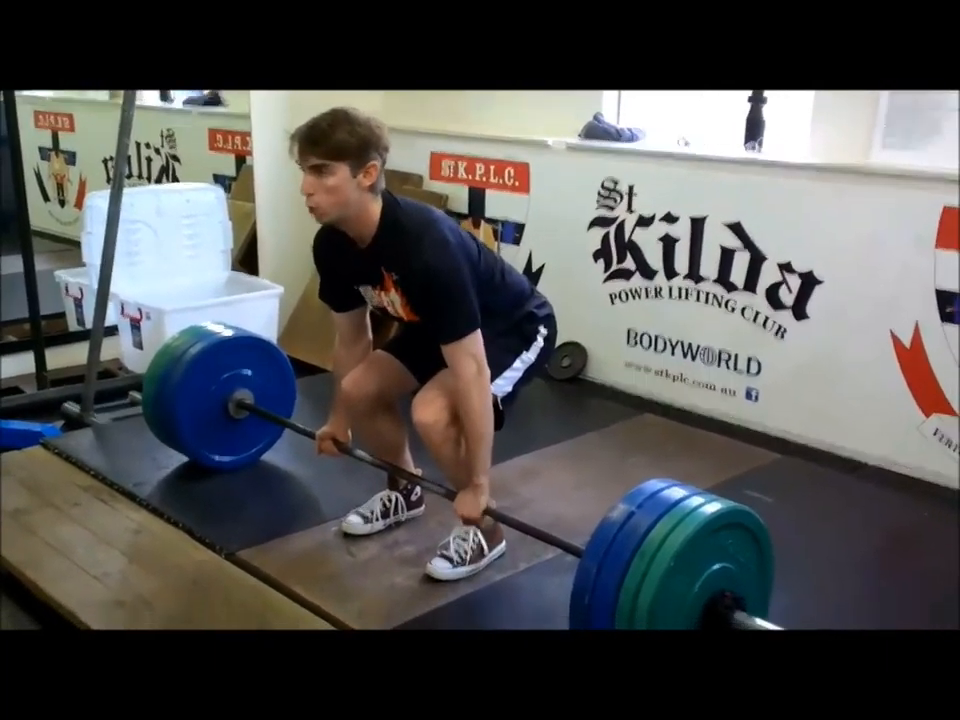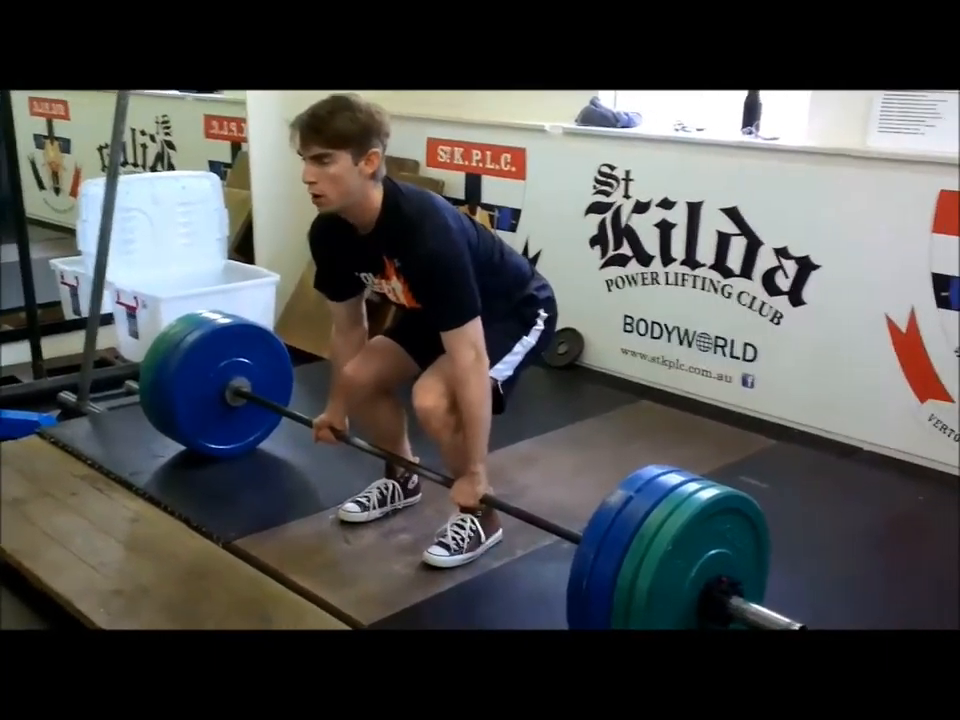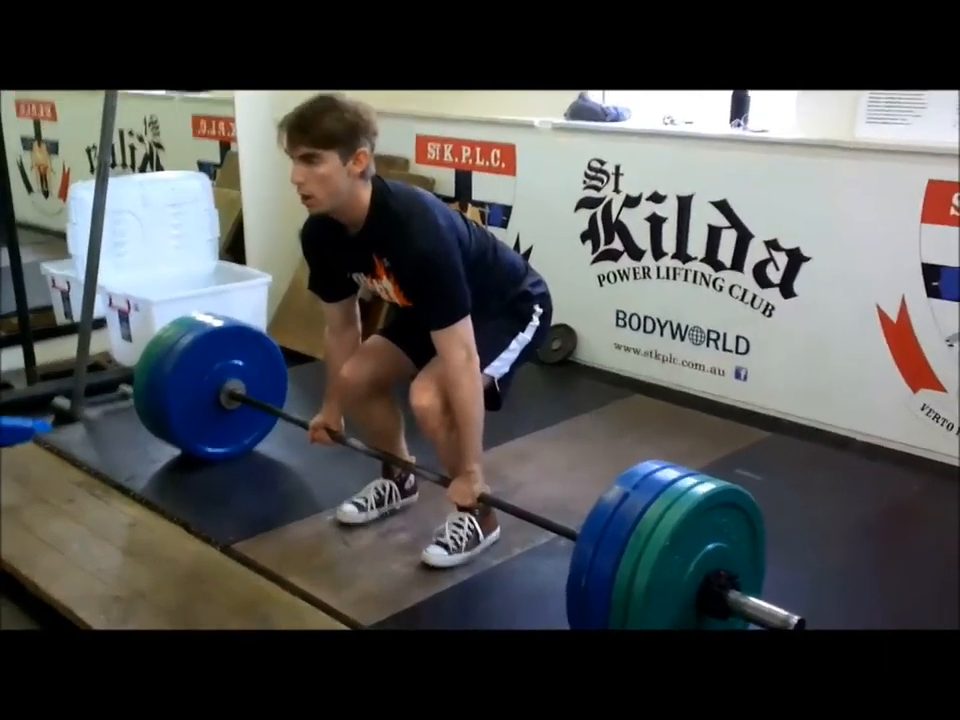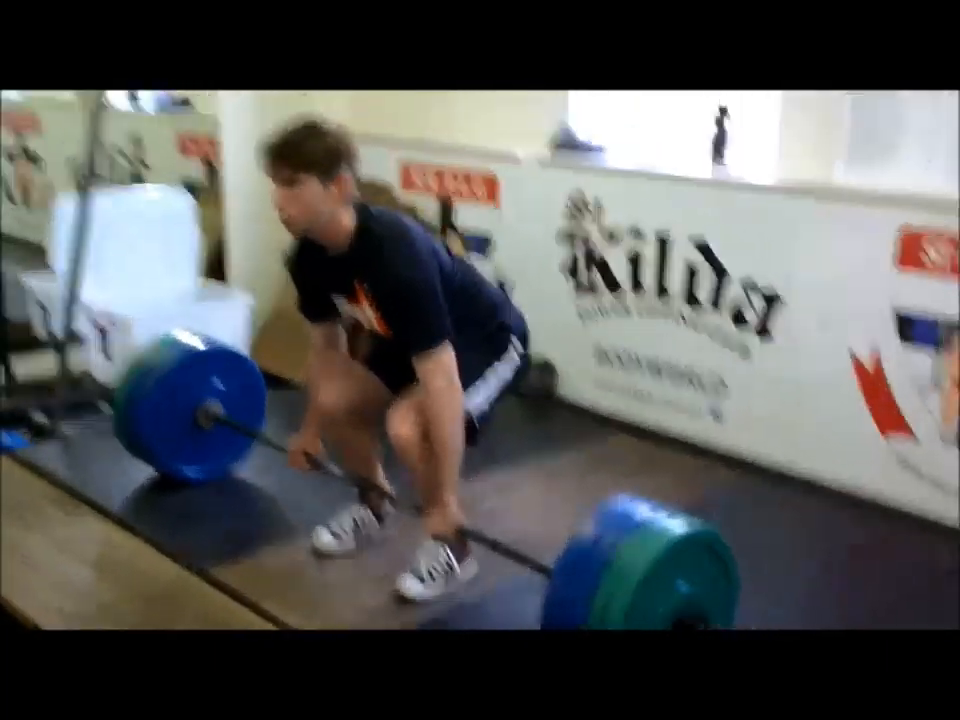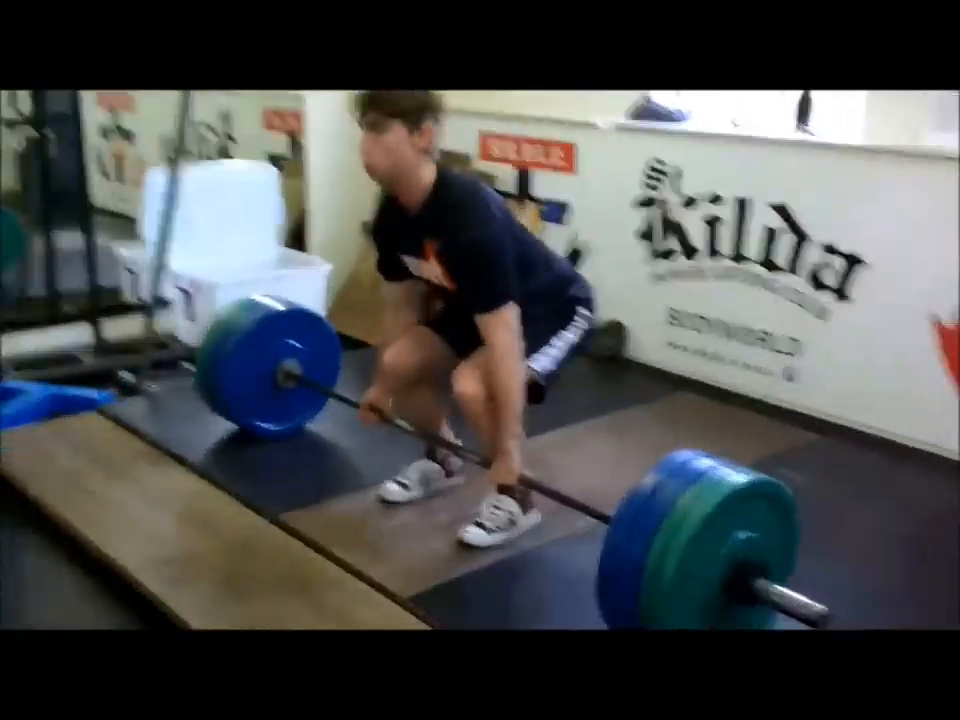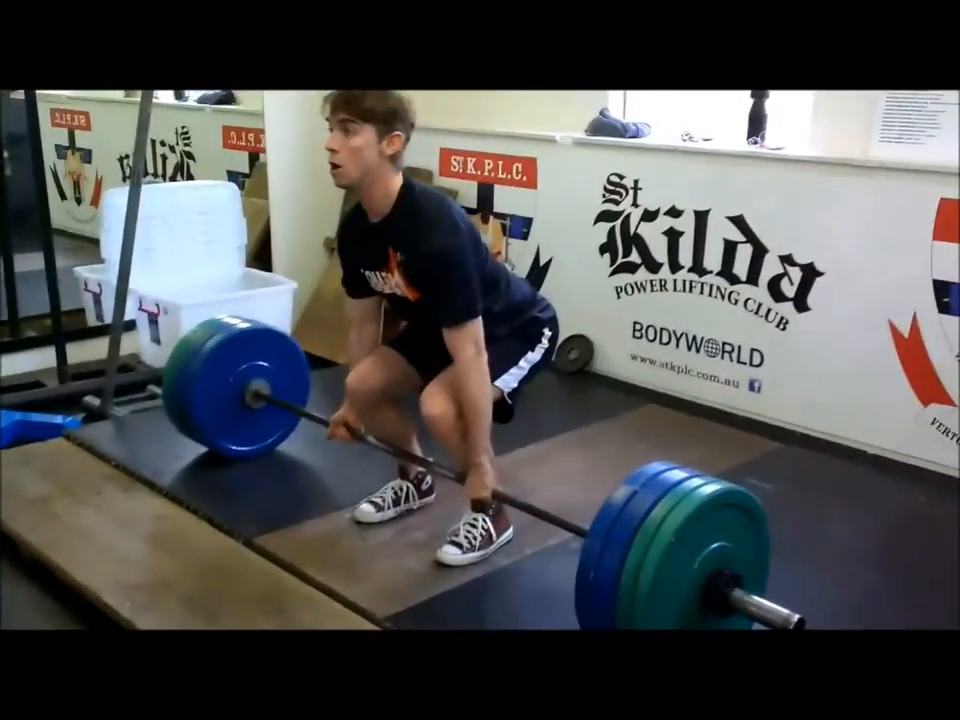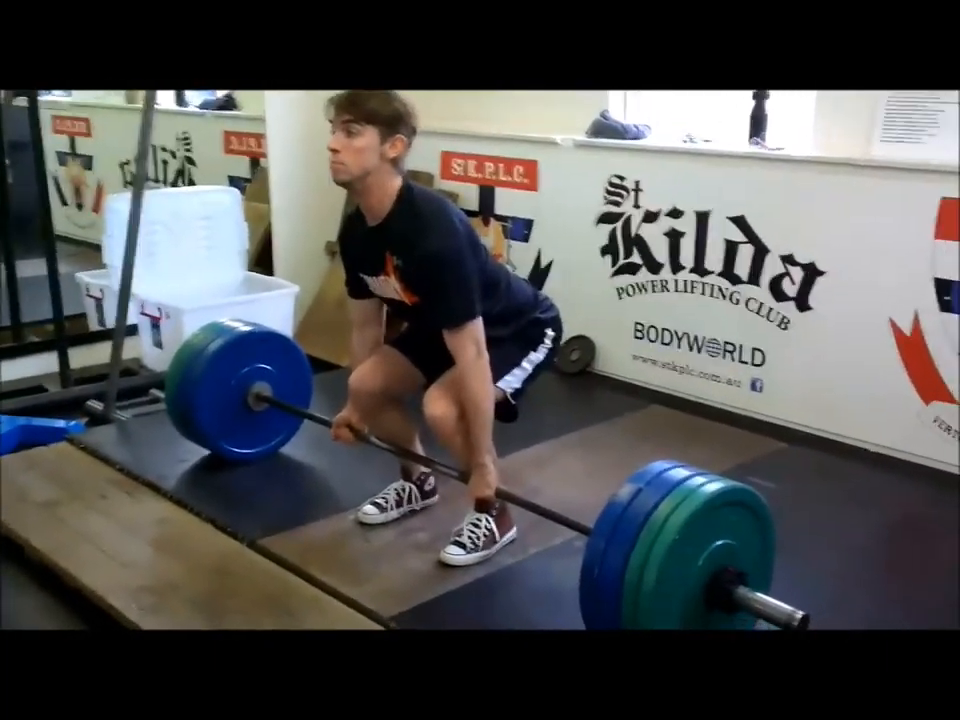
dt=0.3s
person 1, frame 1
left shoulder: (427, 247)
right shoulder: (332, 245)
left elbow: (472, 369)
right elbow: (351, 336)
left wrist: (477, 483)
right wrist: (338, 417)
left hip: (515, 326)
right hip: (437, 325)
left knee: (432, 413)
right knee: (359, 391)
left ankle: (484, 529)
right ankle: (404, 491)
person 1, frame 2
left shoulder: (428, 234)
right shoulder: (329, 233)
left elbow: (469, 358)
right elbow: (347, 324)
left wrist: (473, 473)
right wrist: (335, 406)
left hip: (517, 310)
right hip: (436, 309)
left knee: (432, 400)
right knee: (359, 378)
left ankle: (479, 515)
right ankle: (401, 478)
person 1, frame 3
left shoulder: (418, 232)
right shoulder: (322, 233)
left elbow: (459, 357)
right elbow: (341, 325)
left wrist: (469, 472)
right wrist: (331, 407)
left hip: (511, 305)
right hip: (430, 307)
left knee: (428, 398)
right knee: (358, 378)
left ankle: (476, 512)
right ankle: (399, 479)
person 1, frame 4
left shoulder: (400, 256)
right shoulder: (310, 255)
left elbow: (440, 383)
right elbow: (325, 345)
left wrist: (445, 502)
right wrist: (309, 430)
left hip: (488, 336)
right hip: (412, 336)
left knee: (407, 428)
right knee: (335, 404)
left ankle: (451, 543)
right ankle: (374, 507)
person 1, frame 5
left shoulder: (472, 216)
right shoulder: (392, 215)
left elbow: (503, 341)
right elbow: (401, 303)
left wrist: (508, 451)
right wrist: (381, 386)
left hip: (555, 306)
right hip: (476, 303)
left knee: (471, 385)
right knee: (398, 365)
left ankle: (515, 495)
right ankle: (442, 460)
person 1, frame 6
left shoulder: (436, 230)
right shoulder: (355, 228)
left elbow: (469, 353)
right elbow: (364, 321)
left wrist: (480, 465)
right wrist: (350, 405)
left hip: (518, 326)
right hip: (439, 323)
left knee: (439, 405)
right knee: (364, 386)
left ankle: (490, 514)
right ankle: (414, 481)
person 1, frame 7
left shoulder: (434, 233)
right shoulder: (356, 231)
left elbow: (471, 354)
right elbow: (366, 323)
left wrist: (482, 464)
right wrist: (352, 406)
left hip: (521, 327)
right hip: (440, 324)
left knee: (442, 407)
right knee: (366, 386)
left ankle: (493, 514)
right ankle: (417, 481)
